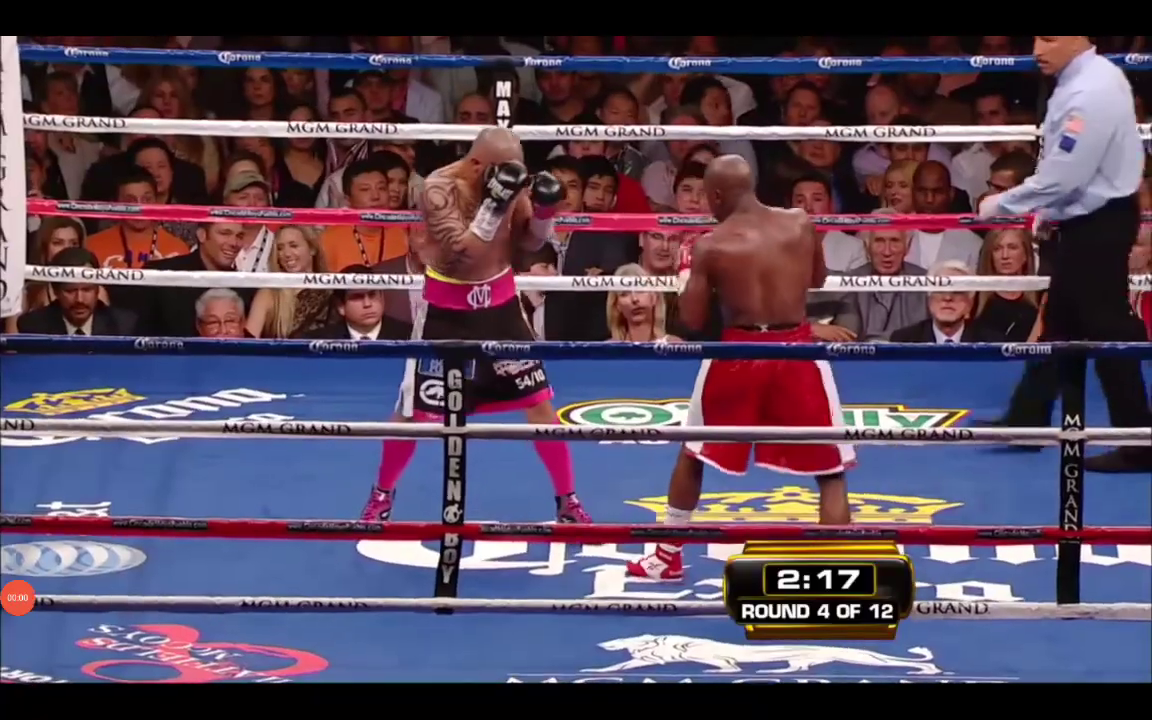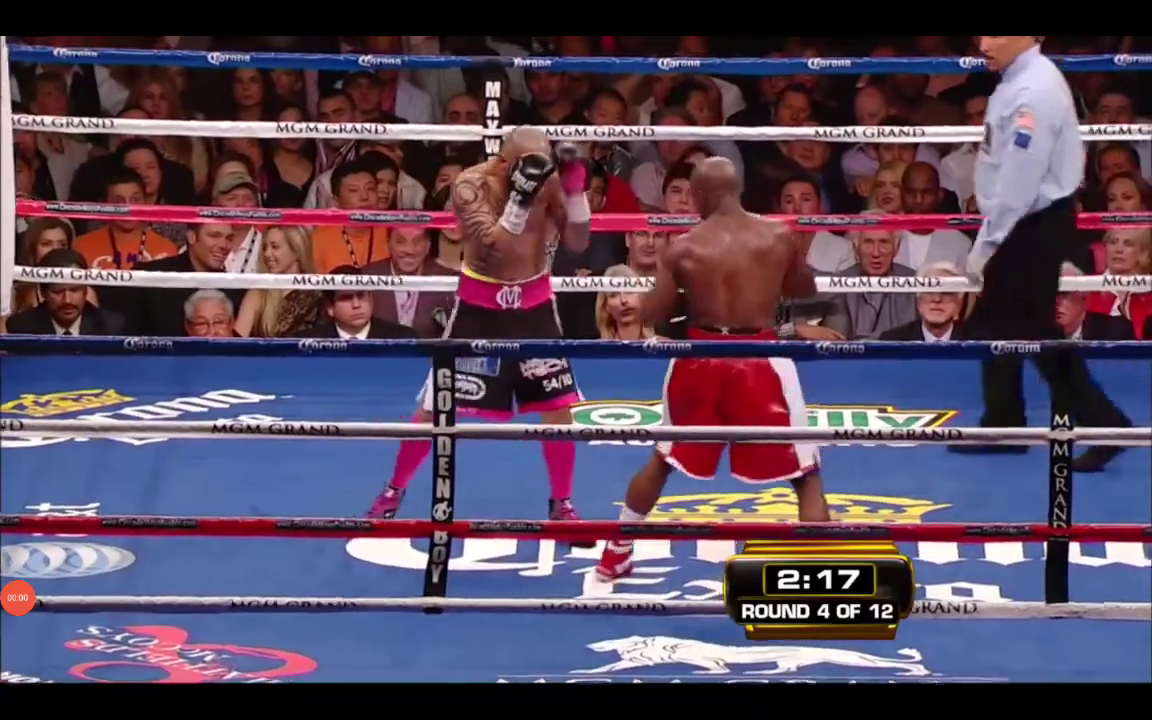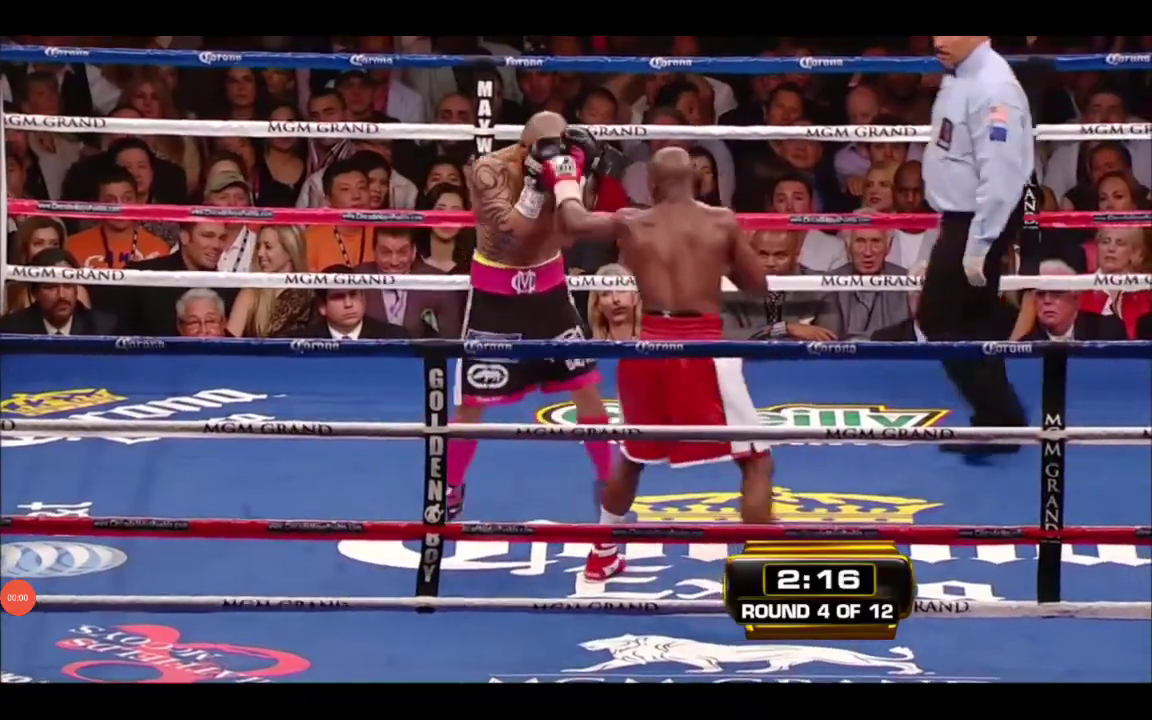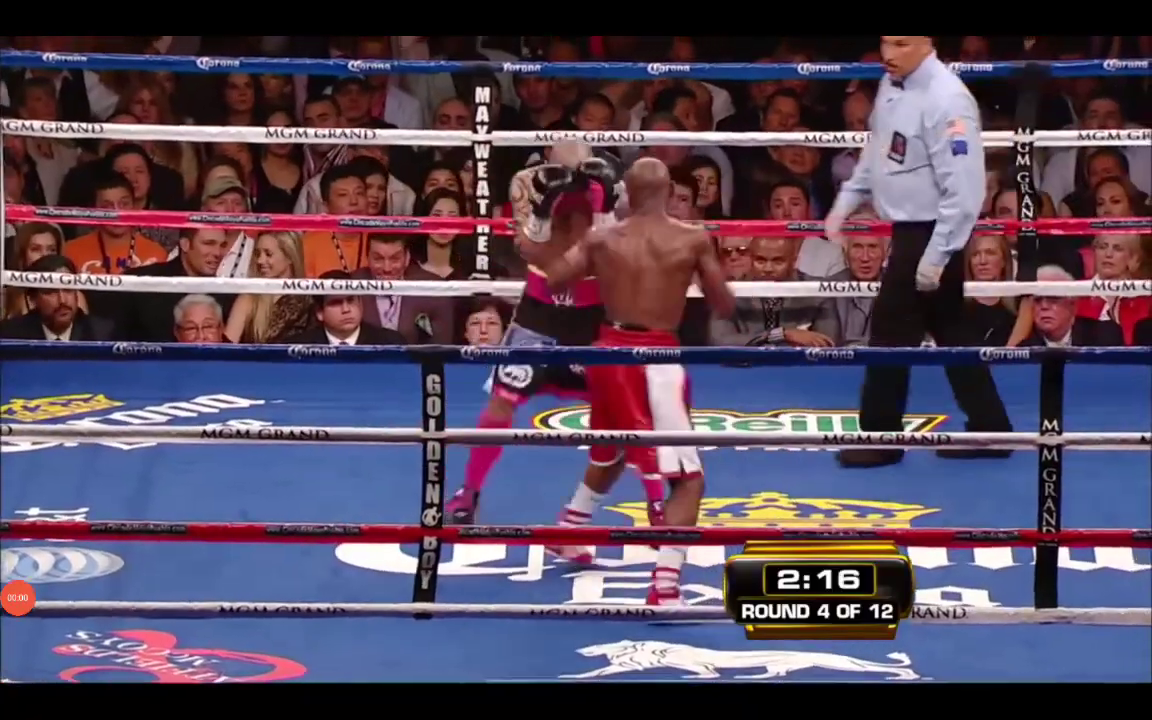
dt=0.2s
person 1, frame 1
left shoulder: (711, 246)
right shoulder: (800, 222)
left elbow: (691, 319)
right elbow: (817, 279)
left wrist: (691, 271)
left hip: (738, 356)
right hip: (796, 353)
left knee: (693, 456)
right knee: (831, 474)
left ankle: (666, 556)
person 1, frame 2
left shoulder: (682, 248)
right shoulder: (780, 235)
left elbow: (651, 315)
right elbow: (805, 290)
left hip: (701, 360)
right hip: (761, 361)
left knee: (663, 459)
right knee: (806, 476)
left ankle: (616, 554)
person 1, frame 3
left shoulder: (631, 223)
right shoulder: (724, 222)
left elbow: (575, 221)
right elbow: (757, 286)
left wrist: (564, 182)
left hip: (650, 345)
right hip: (704, 348)
left knee: (632, 456)
right knee: (756, 463)
left ankle: (602, 555)
person 1, frame 4
left shoulder: (604, 237)
right shoulder: (693, 239)
left elbow: (555, 279)
right elbow: (724, 305)
left hip: (609, 353)
right hip: (655, 360)
left knee: (608, 453)
right knee: (686, 480)
right ankle: (665, 584)
person 2, frame 1
left shoulder: (1088, 94)
right shoulder: (1091, 77)
left elbow: (1061, 178)
left wrist: (1002, 203)
right wrist: (1045, 206)
left hip: (1097, 225)
right hip: (1089, 219)
left knee: (1108, 331)
right knee: (1058, 322)
person 2, frame 2
left shoulder: (1033, 91)
right shoulder: (1020, 78)
left elbow: (1019, 180)
left wrist: (984, 243)
left hip: (1034, 225)
right hip: (1021, 223)
left knee: (1035, 331)
right knee: (996, 324)
left ankle: (1105, 426)
right ankle: (1002, 424)
person 2, frame 3
left shoulder: (992, 86)
right shoulder: (961, 75)
left elbow: (1001, 174)
left wrist: (980, 242)
left hip: (980, 223)
right hip: (962, 218)
left knee: (940, 318)
right knee: (974, 322)
left ankle: (1004, 419)
right ankle: (993, 425)
person 2, frame 4
left shoulder: (945, 99)
right shoulder: (892, 85)
left elbow: (964, 187)
left wrist: (938, 254)
right wrist: (847, 199)
left hip: (930, 234)
right hip: (911, 228)
left knee: (890, 330)
right knee: (949, 331)
left ankle: (881, 438)
right ankle: (990, 429)
person 3, frame 1
left shoulder: (513, 185)
right shoulder: (439, 189)
left elbow: (527, 243)
right elbow: (462, 254)
left wrist: (544, 212)
right wrist: (494, 203)
left hip: (500, 301)
right hip: (448, 309)
left knee: (539, 403)
right knee: (417, 413)
left ankle: (568, 502)
right ankle: (382, 494)
person 3, frame 2
left shoulder: (550, 182)
right shoulder: (470, 186)
left elbow: (577, 243)
right elbow: (493, 250)
left wrist: (575, 188)
right wrist: (522, 195)
left hip: (533, 304)
right hip: (479, 306)
left knee: (559, 408)
right knee: (436, 409)
left ankle: (561, 505)
right ankle: (393, 492)
person 3, frame 3
right shoulder: (490, 169)
right elbow: (509, 234)
right wrist: (537, 179)
left hip: (547, 288)
right hip: (495, 293)
left knee: (586, 389)
right knee: (473, 400)
left ankle: (609, 485)
right ankle: (451, 493)
person 3, frame 4
left shoulder: (601, 190)
right shoulder: (527, 184)
right elbow: (533, 253)
left wrist: (604, 205)
right wrist: (543, 206)
left hip: (594, 303)
right hip: (544, 297)
right knee: (501, 403)
left ankle: (657, 503)
right ankle: (466, 498)
